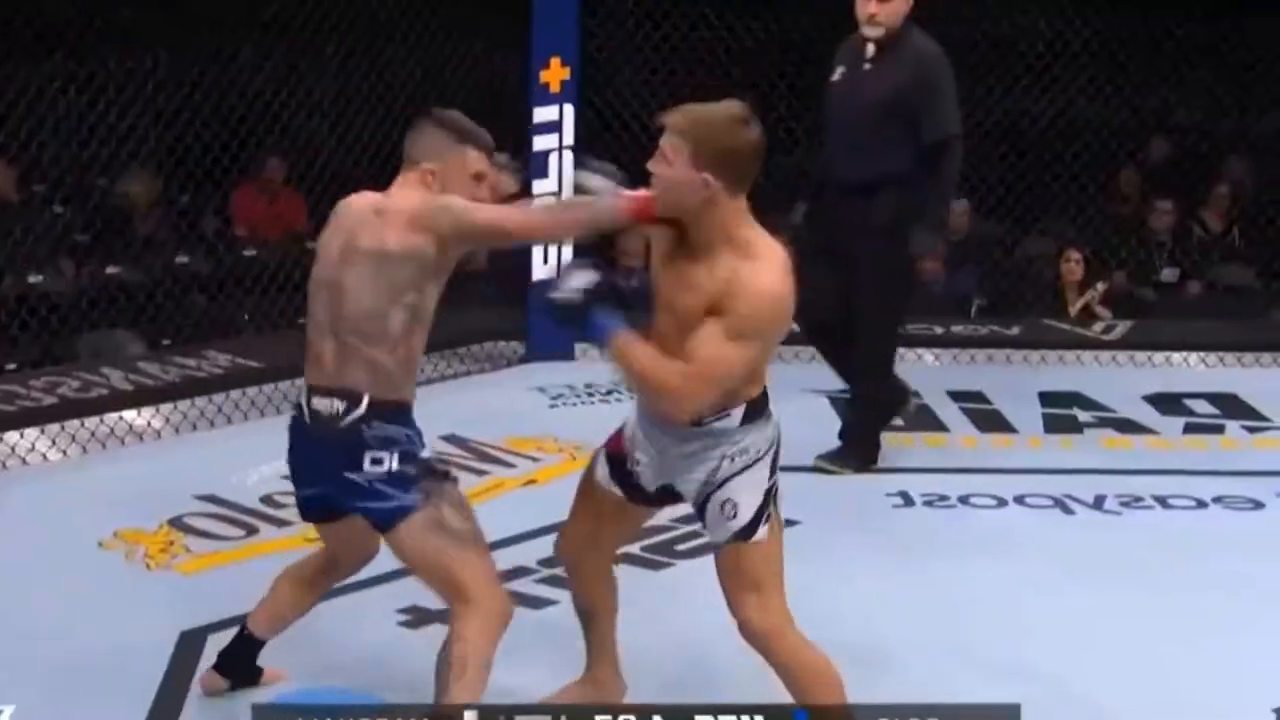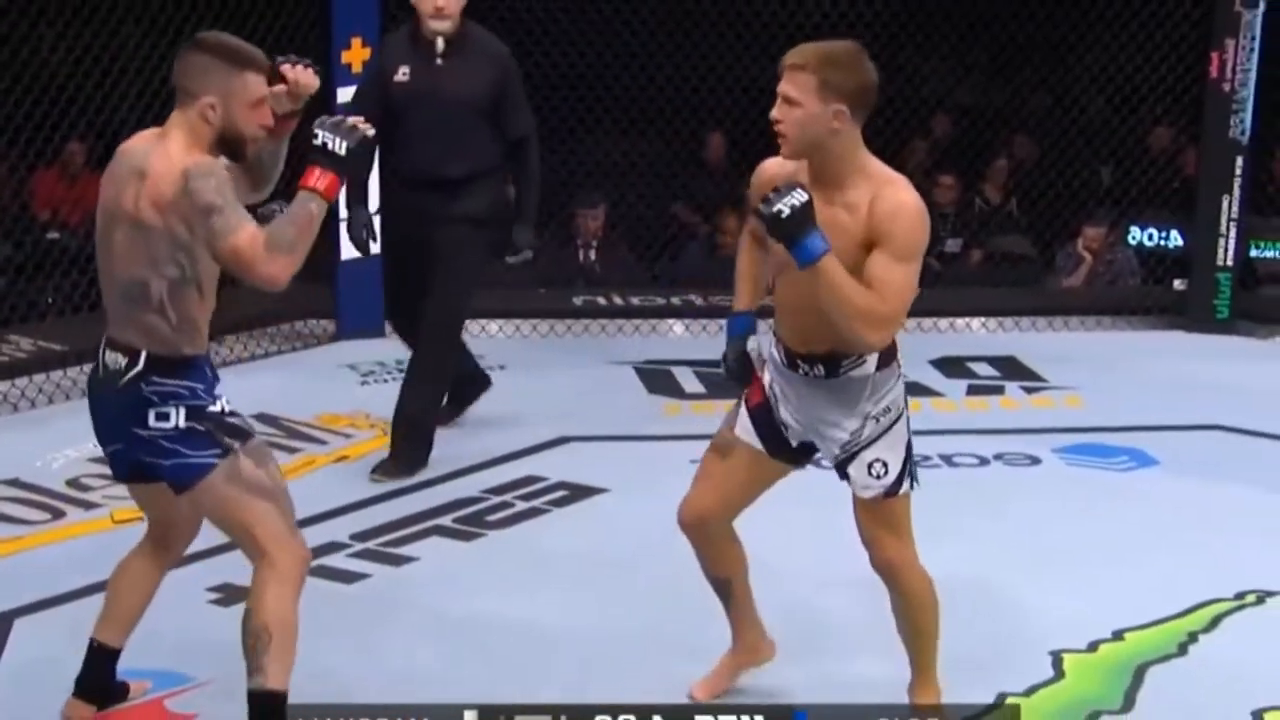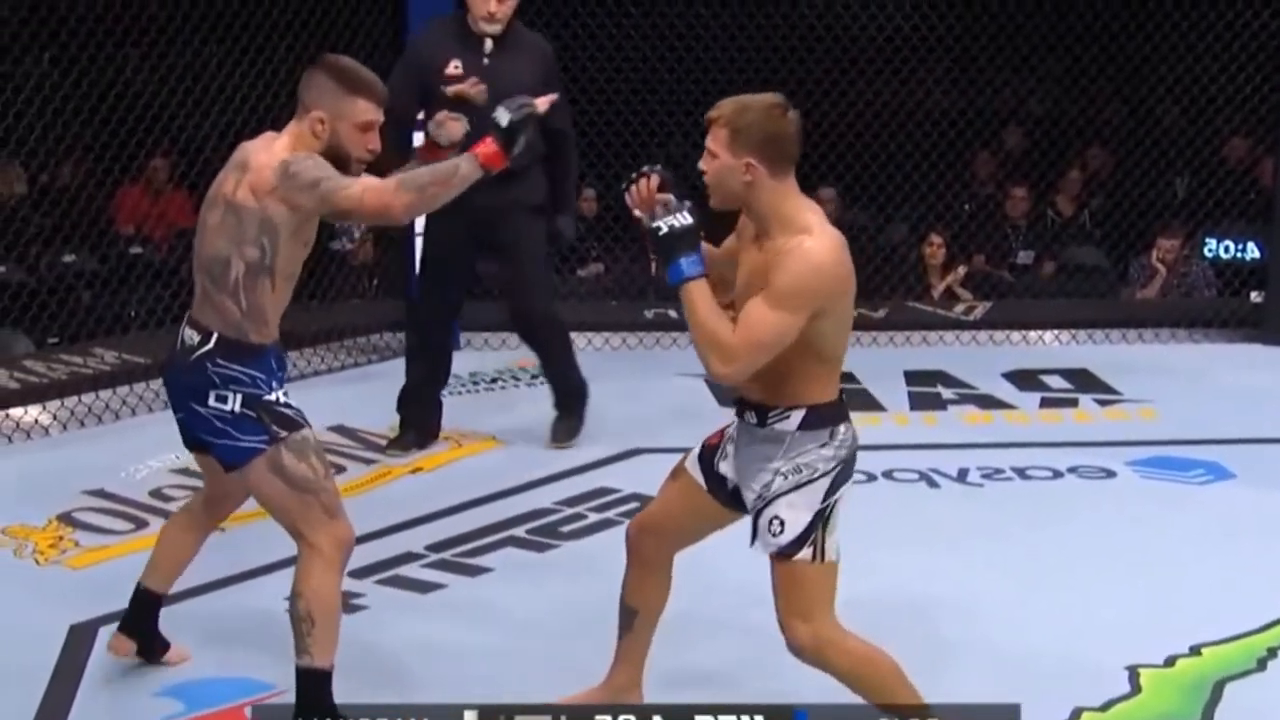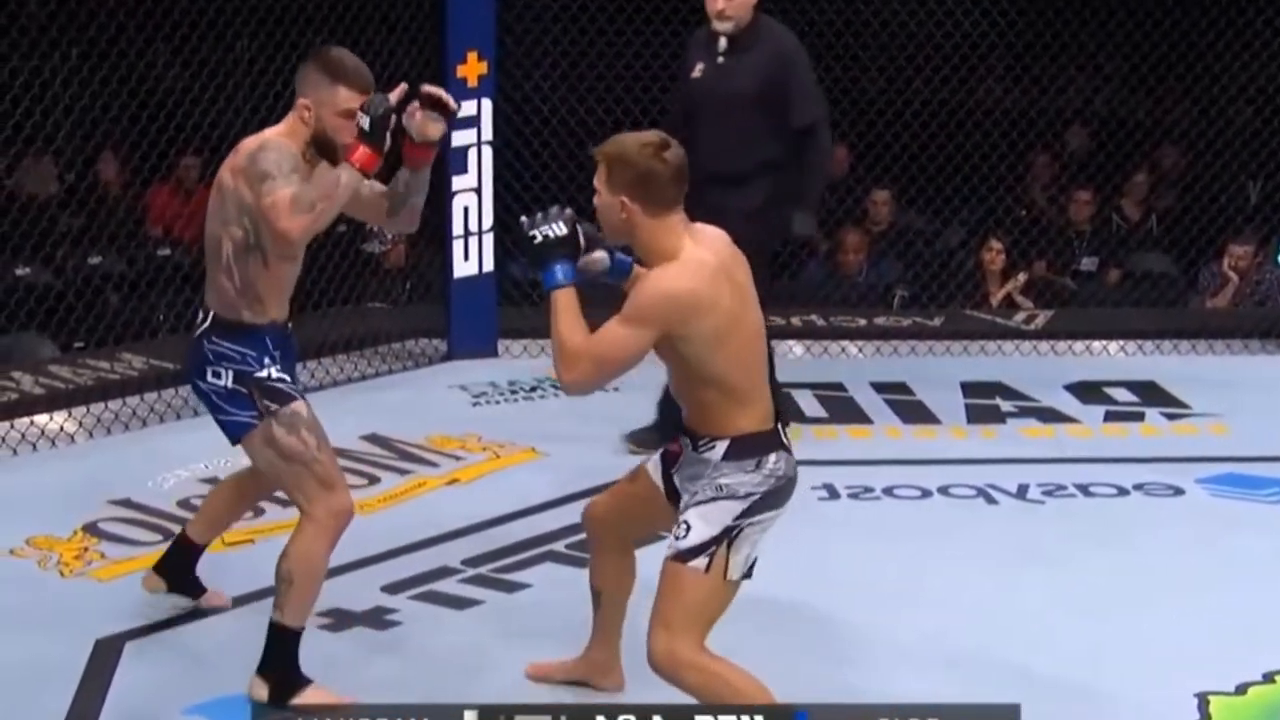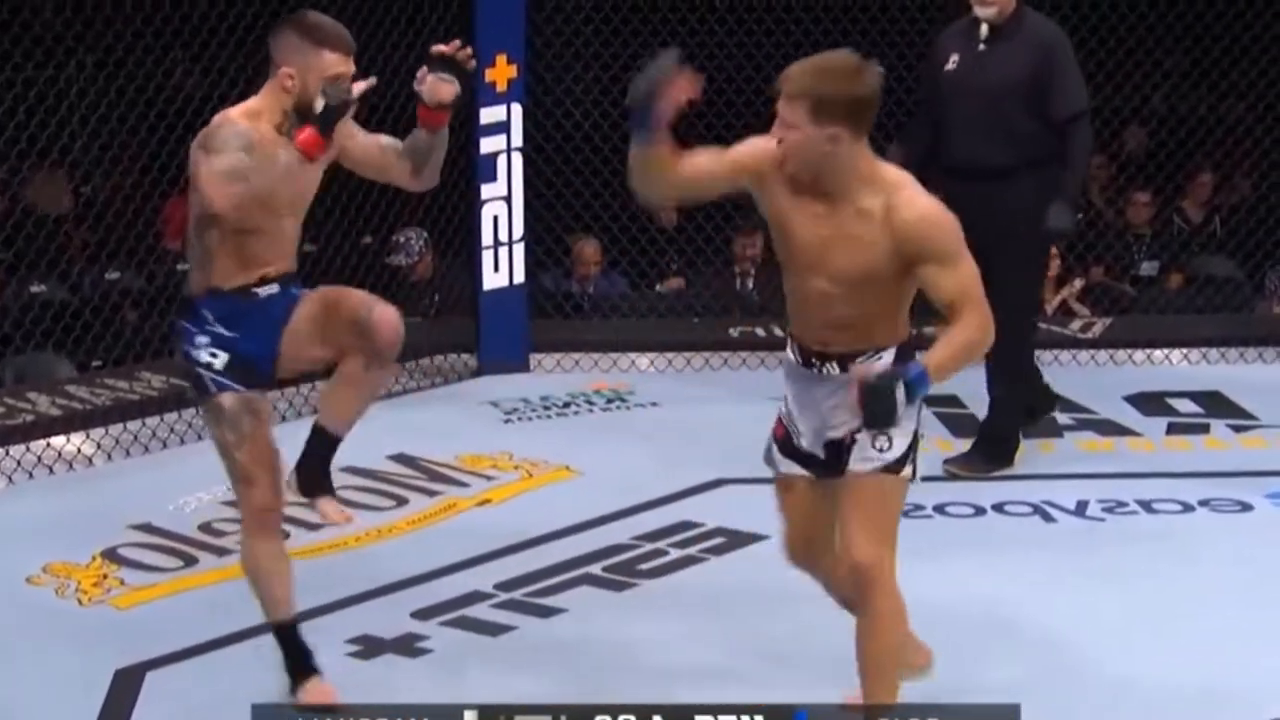
dt=1s
person 1, frame 1
left shoulder: (353, 210)
right shoulder: (419, 215)
right elbow: (533, 225)
right wrist: (640, 203)
left hip: (319, 430)
right hip: (373, 438)
left knee: (343, 554)
right knee: (485, 605)
left ankle: (231, 666)
person 1, frame 2
left shoulder: (142, 150)
right shoulder: (187, 174)
left elbow: (251, 182)
right elbow: (269, 267)
left wrist: (286, 115)
right wrist: (324, 174)
left hip: (121, 384)
right hip: (170, 393)
left knee: (170, 536)
right knee: (283, 555)
person 1, frame 3
left shoulder: (268, 152)
right shoulder: (291, 170)
left elbow: (382, 197)
right elbow: (393, 202)
right wrist: (493, 148)
left hip: (204, 363)
right hip: (235, 376)
left knee: (214, 501)
right knee: (328, 537)
left ankle: (137, 630)
person 1, frame 4
left shoulder: (315, 157)
right shoulder: (269, 154)
left elbow: (397, 217)
right elbow: (294, 225)
left wrist: (421, 145)
right wrist: (362, 154)
left hip: (250, 346)
right hip: (240, 355)
left knee: (267, 473)
right knee: (330, 506)
left ankle: (173, 567)
right ankle: (278, 674)
person 1, frame 5
left shoulder: (317, 125)
right shoulder: (232, 132)
left elbow: (418, 173)
right elbow: (229, 200)
left wrist: (437, 110)
right wrist: (317, 137)
left hip: (283, 307)
right hip: (222, 326)
left knee: (382, 325)
right knee: (262, 503)
left ankle: (315, 464)
right ankle: (300, 668)
person 2, frame 1
left shoulder: (759, 283)
right shoulder: (674, 220)
left elbow: (682, 399)
left wrist: (605, 323)
left hip: (725, 443)
right hip: (653, 429)
left knee: (762, 624)
right knee: (577, 550)
right ankle: (602, 677)
person 2, frame 2
left shoulder: (897, 208)
right shoulder: (775, 176)
left elbow: (875, 328)
left wrist: (809, 246)
right wrist: (743, 322)
left hip: (861, 393)
right hip: (781, 376)
left knee: (892, 557)
right knee: (700, 515)
left ankle: (925, 684)
right ankle: (748, 641)
person 2, frame 3
left shoulder: (812, 256)
right shoulder: (758, 219)
left elbow: (727, 361)
right elbow: (725, 279)
left wrist: (680, 260)
right wrist: (669, 219)
left hip: (805, 445)
right hip: (750, 430)
left knee: (810, 633)
right knee: (647, 537)
person 2, frame 4
left shoulder: (675, 286)
right shoulder: (705, 240)
left elbow: (576, 372)
left wrist: (559, 270)
right wrist: (613, 265)
left hip: (742, 471)
right hip: (706, 448)
left knee: (673, 650)
right knee: (603, 519)
right ankle: (602, 661)
person 2, frame 5
left shoulder: (914, 214)
right shoulder: (769, 165)
left elbow: (977, 325)
right elbow: (658, 185)
left wrist: (909, 378)
right wrist: (649, 122)
left hip: (877, 387)
right hip: (802, 380)
left knee: (863, 562)
right knee: (807, 549)
left ankle: (880, 711)
right ankle: (899, 648)
person 3, frame 1
left shoulder: (924, 59)
right shoulder: (848, 52)
left elbow: (946, 149)
left wrist: (929, 223)
right wrist: (811, 199)
left hip: (887, 215)
right hip: (838, 207)
left knee: (873, 329)
right knee: (814, 312)
left ankle: (860, 444)
right ankle: (885, 396)
person 3, frame 2
left shoulder: (491, 56)
right shoulder: (392, 53)
left elbow: (520, 142)
right elbow: (365, 130)
left wrist: (524, 217)
right wrist: (357, 203)
left hip: (469, 208)
right hip: (408, 204)
left knee: (438, 323)
right knee: (407, 313)
left ankle: (410, 444)
right ankle: (468, 382)
person 3, frame 3
left shoulder: (536, 52)
right shoulder: (432, 44)
left elbow: (559, 135)
right elbow: (395, 119)
left wrist: (566, 207)
left hip: (519, 199)
right hip: (451, 198)
left knee: (533, 308)
right knee: (430, 314)
left ankle: (570, 401)
right ankle: (418, 421)
person 3, frame 4
left shoulder: (780, 48)
right shoulder: (699, 47)
left elbow: (813, 133)
right elbow: (678, 126)
left wrist: (804, 207)
left hip: (758, 201)
right hip: (710, 197)
left ankle: (676, 420)
person 3, frame 5
left shoulder: (1043, 40)
right shoulder: (951, 41)
left elbow: (1075, 126)
right elbow: (926, 123)
left wrist: (1064, 199)
left hip: (1021, 201)
right hip: (962, 197)
left knee: (1011, 319)
left ankle: (997, 442)
right ankle: (1031, 396)
